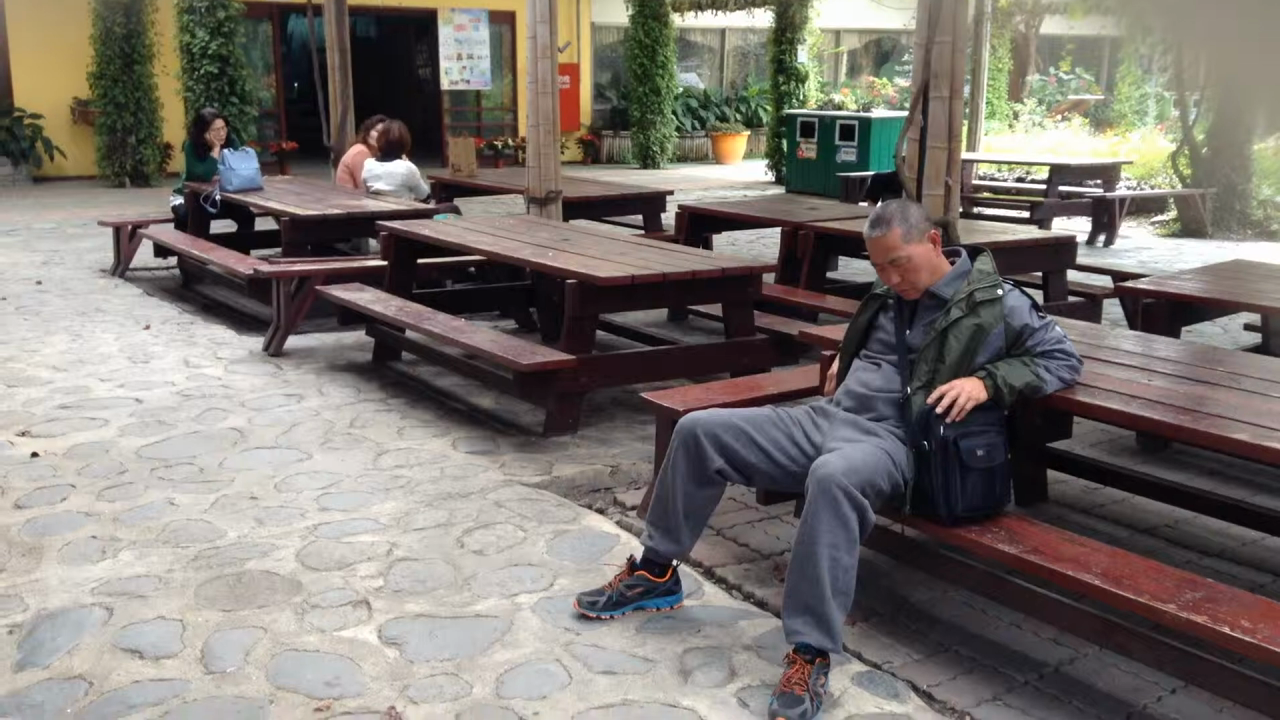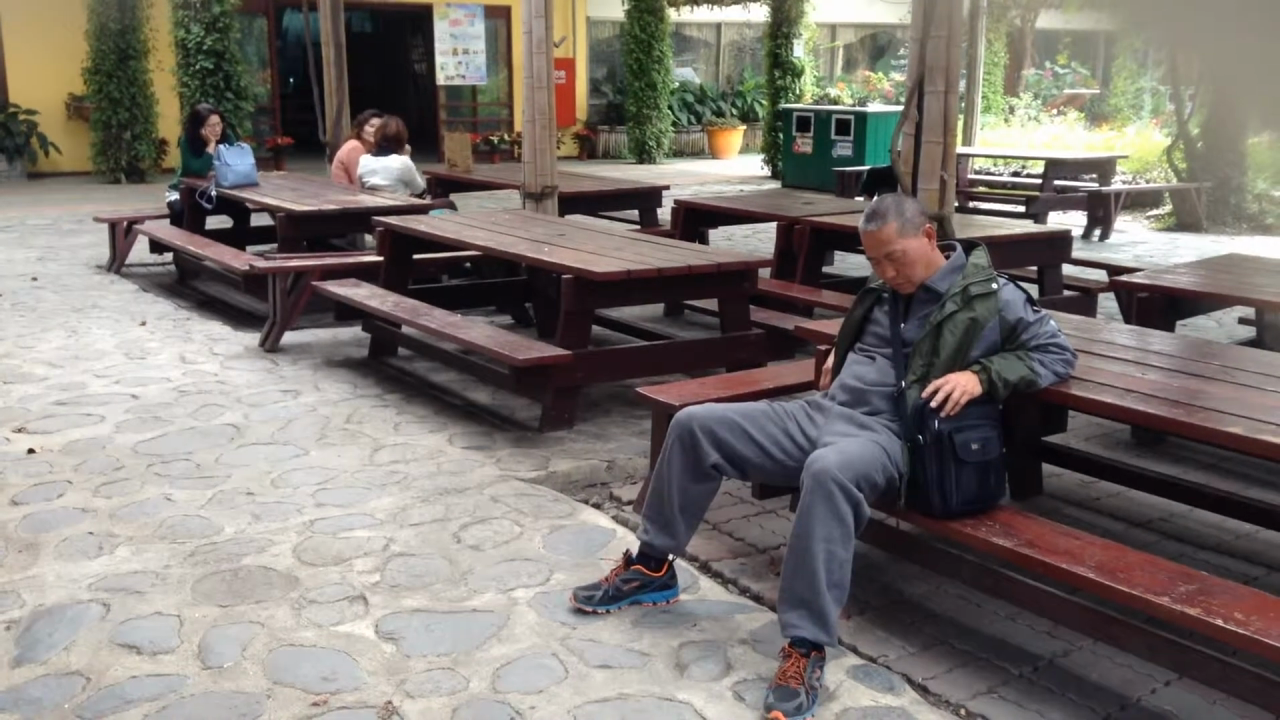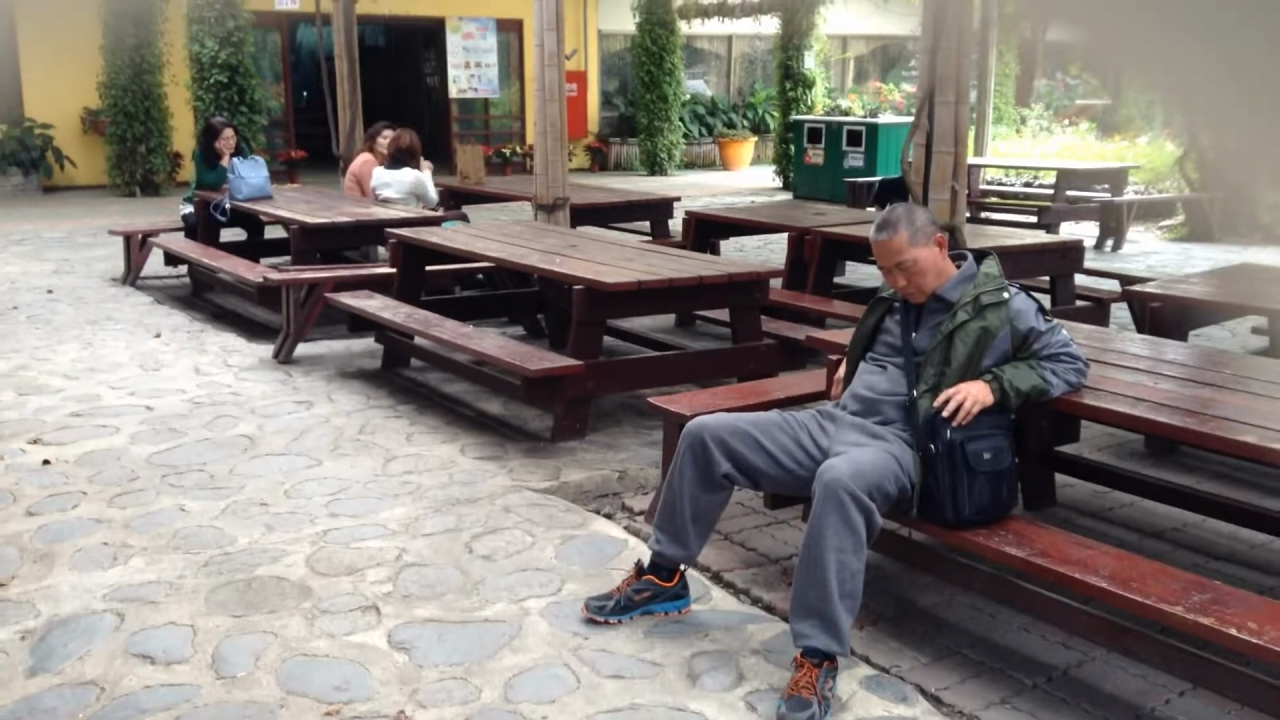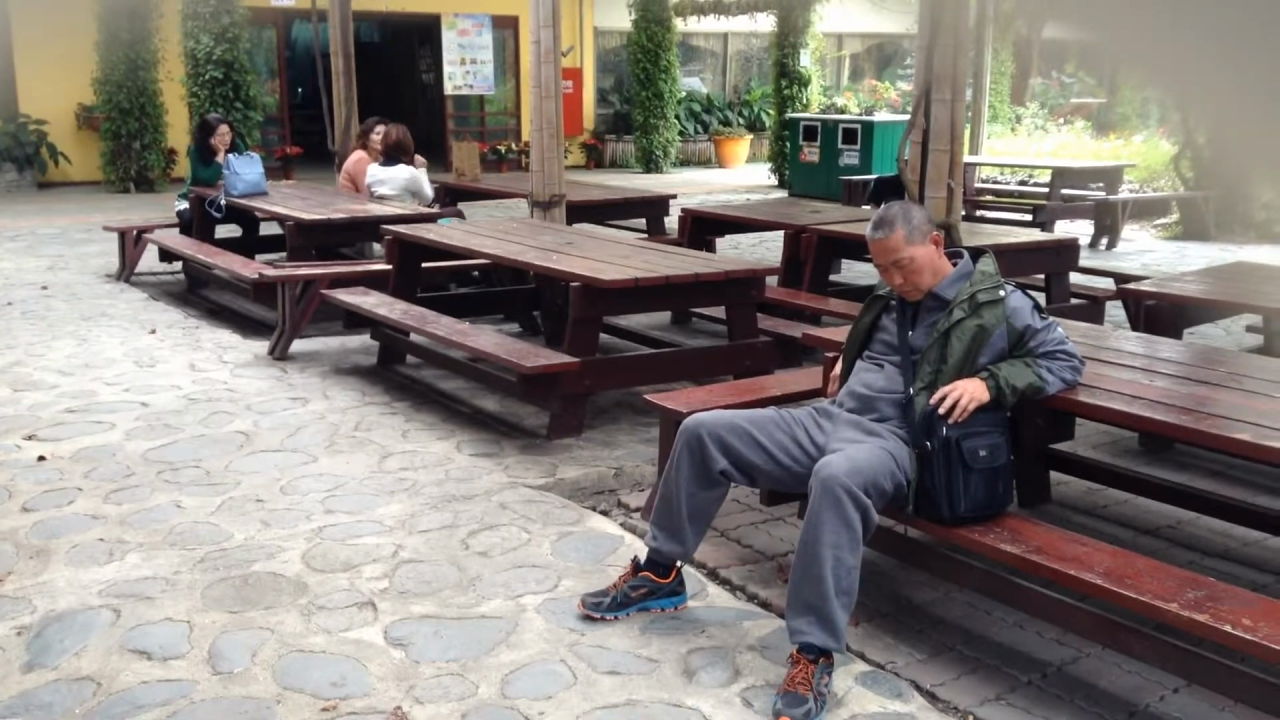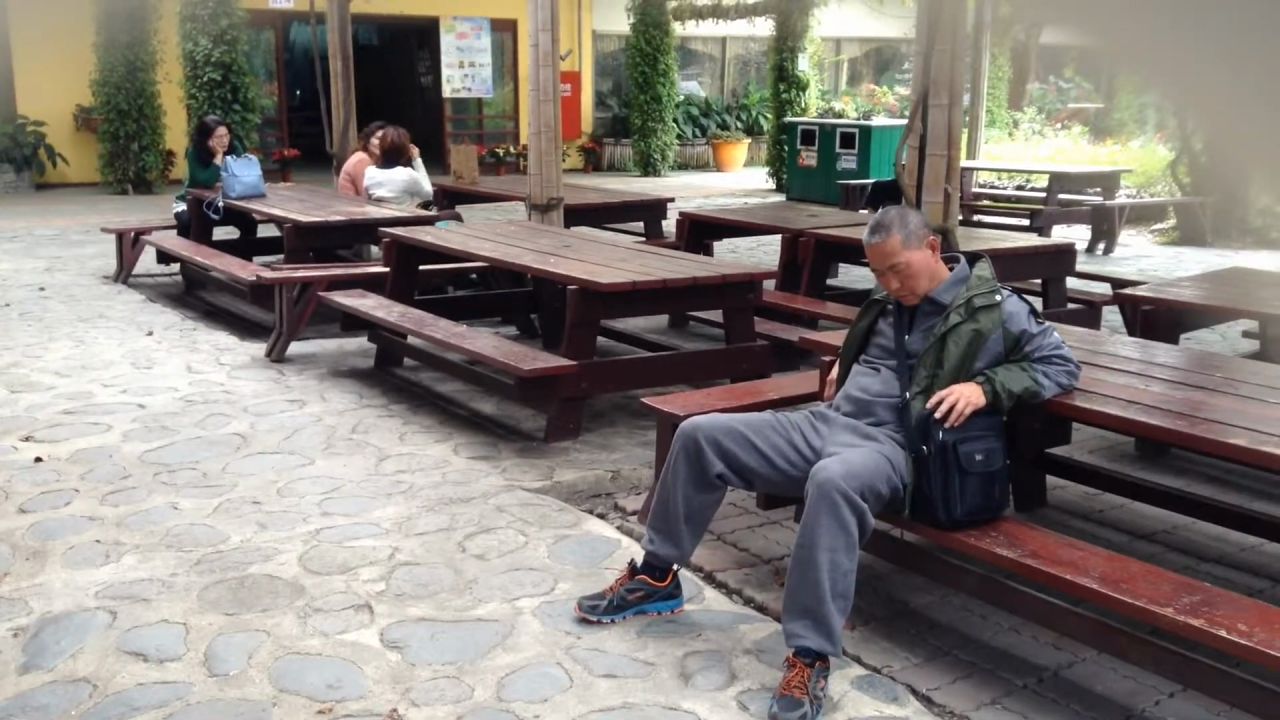
dt=1s
person 1, frame 1
left shoulder: (994, 303)
right shoulder: (889, 294)
left elbow: (1063, 358)
left wrist: (987, 380)
right wrist: (844, 357)
left hip: (891, 441)
right hip: (826, 417)
left knee: (833, 477)
right knee: (698, 430)
left ankle: (811, 656)
right ankle: (655, 571)
person 1, frame 2
left shoulder: (988, 297)
right shoulder: (884, 289)
left elbow: (1057, 353)
left wrist: (982, 374)
right wrist: (840, 350)
left hip: (887, 435)
right hip: (821, 411)
left knee: (828, 470)
right knee: (694, 423)
left ankle: (805, 650)
right ankle: (652, 567)
person 1, frame 3
left shoulder: (1000, 306)
right shoulder: (896, 298)
left elbow: (1069, 362)
left wrist: (993, 384)
right wrist: (851, 361)
left hip: (898, 445)
right hip: (832, 421)
left knee: (839, 480)
right knee: (705, 434)
left ankle: (817, 660)
right ankle: (663, 576)
person 1, frame 4
left shoulder: (996, 304)
right shoulder: (892, 295)
left elbow: (1065, 360)
left wrist: (989, 382)
right wrist: (847, 358)
left hip: (895, 442)
right hip: (829, 417)
left knee: (836, 476)
right knee: (702, 431)
left ankle: (814, 656)
right ankle: (660, 573)
person 1, frame 5
left shoulder: (993, 309)
right shoulder: (888, 300)
left elbow: (1061, 364)
left wrist: (985, 386)
right wrist: (844, 361)
left hip: (891, 446)
right hip: (827, 422)
left knee: (832, 481)
right knee: (699, 434)
left ankle: (809, 660)
right ankle: (656, 576)
